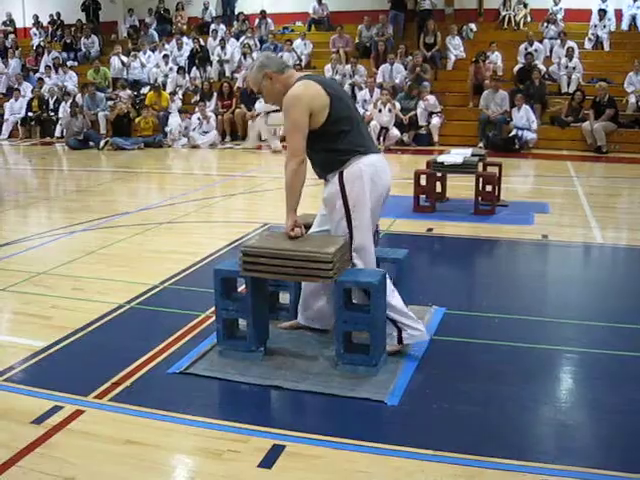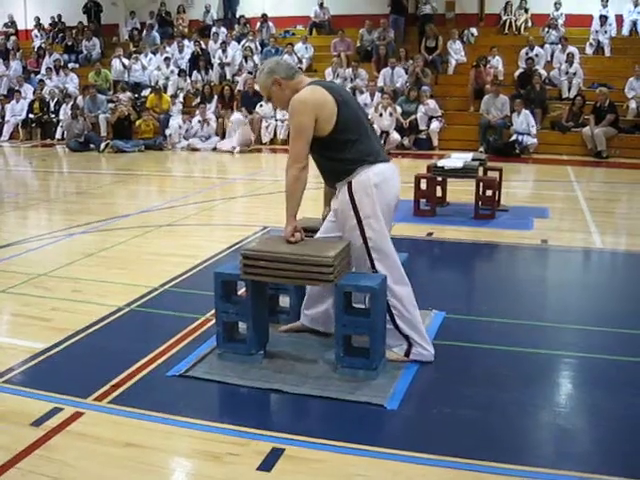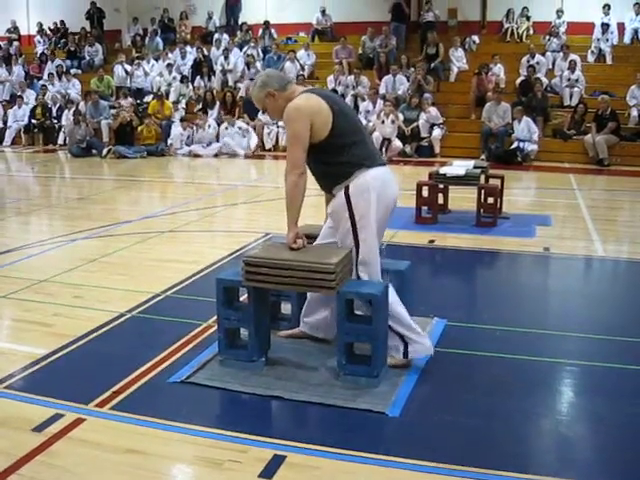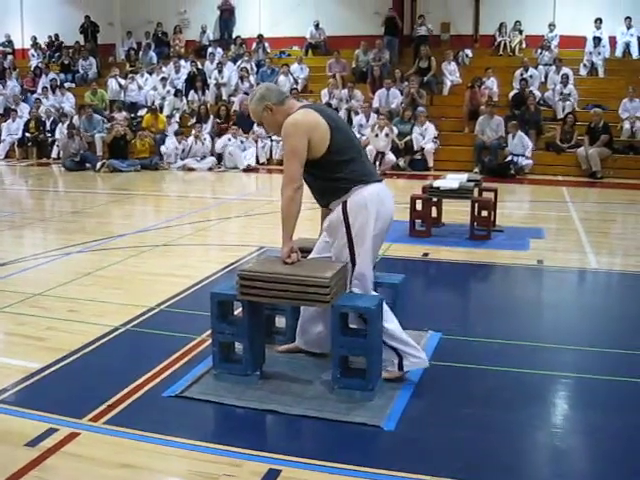
dt=0.5s
person 1, frame 1
left shoulder: (296, 95)
right shoulder: (314, 86)
left elbow: (295, 159)
left wrist: (291, 215)
right wrist: (330, 190)
left hip: (356, 174)
right hip: (356, 172)
left knee: (357, 260)
left ankle: (401, 330)
right ankle: (314, 316)
person 1, frame 2
left shoulder: (303, 100)
right shoulder: (324, 92)
left elbow: (297, 166)
left wrist: (290, 220)
right wrist: (328, 206)
left hip: (366, 185)
right hip: (369, 179)
left knee: (379, 269)
left ankle: (410, 345)
right ankle: (316, 318)
person 1, frame 3
left shoulder: (298, 108)
right shoulder: (318, 100)
left elbow: (296, 172)
left wrist: (292, 227)
right wrist: (331, 212)
left hip: (363, 187)
right hip: (367, 183)
left knee: (362, 273)
left ankle: (406, 343)
right ankle: (317, 325)
person 1, frame 4
left shoulder: (295, 123)
right shoulder: (315, 115)
left elbow: (292, 186)
left wrist: (287, 241)
right wrist: (326, 227)
left hip: (361, 204)
right hip: (364, 199)
left knee: (355, 287)
left ankle: (400, 357)
right ankle: (312, 339)
